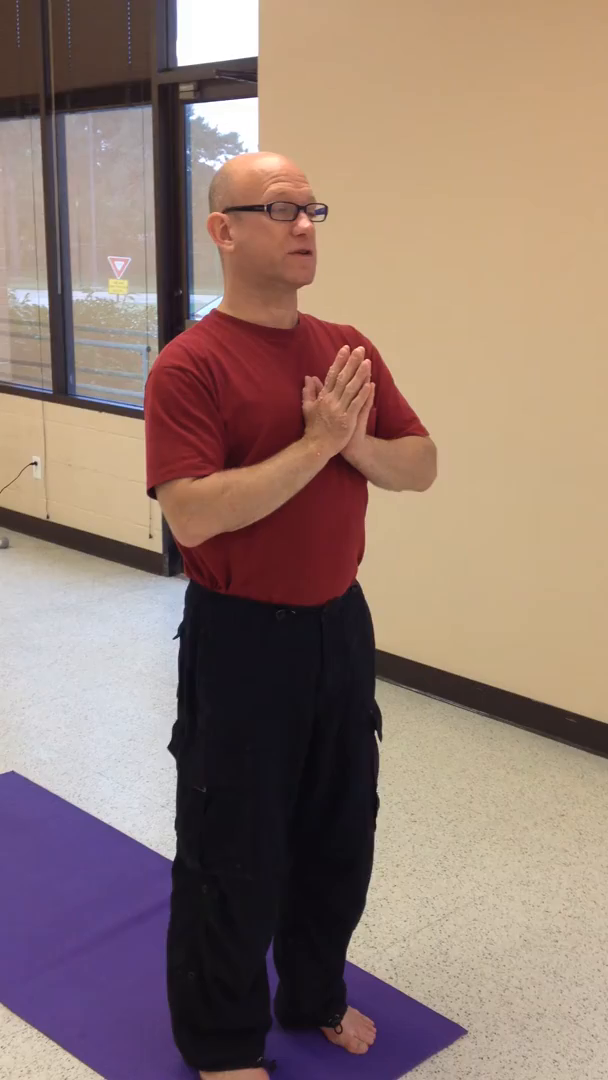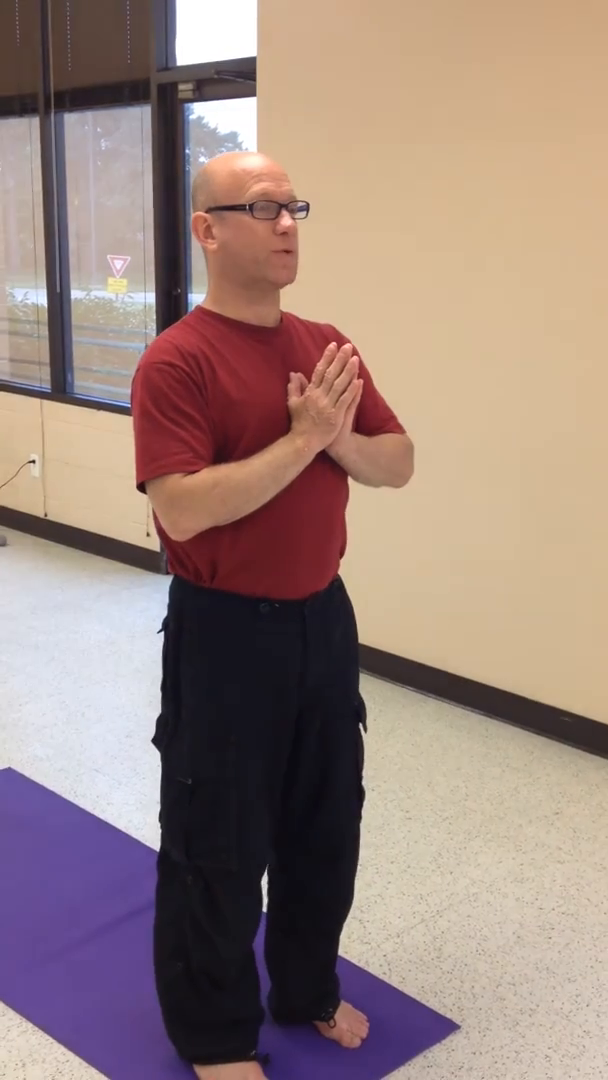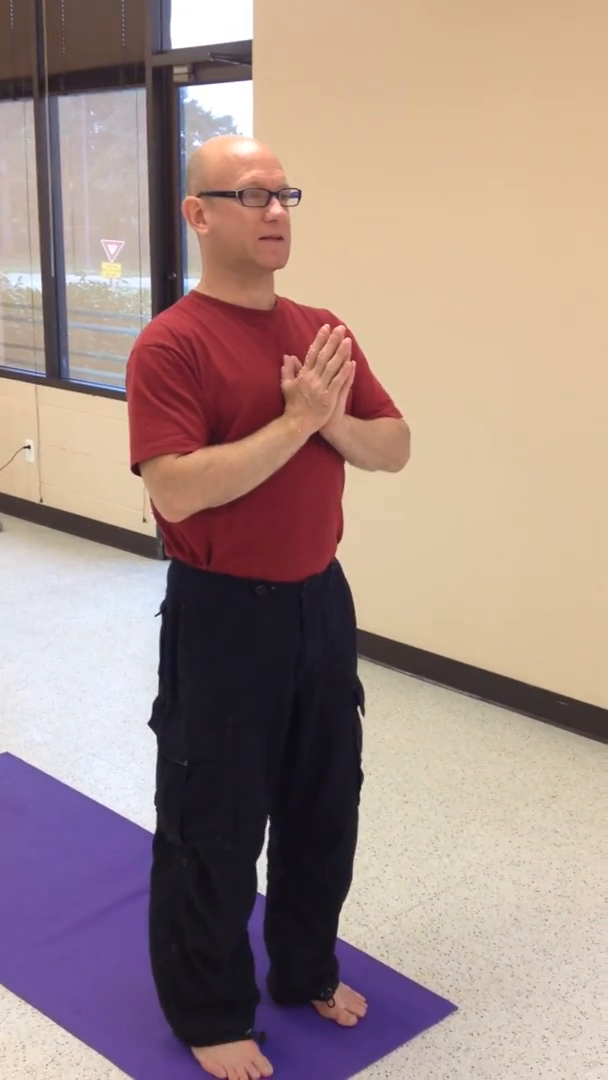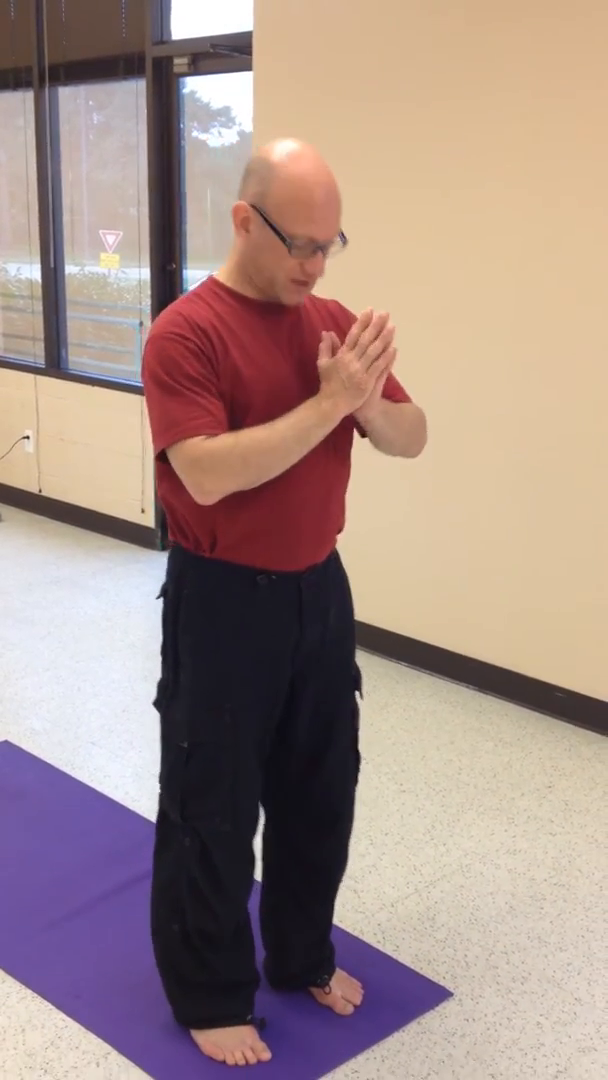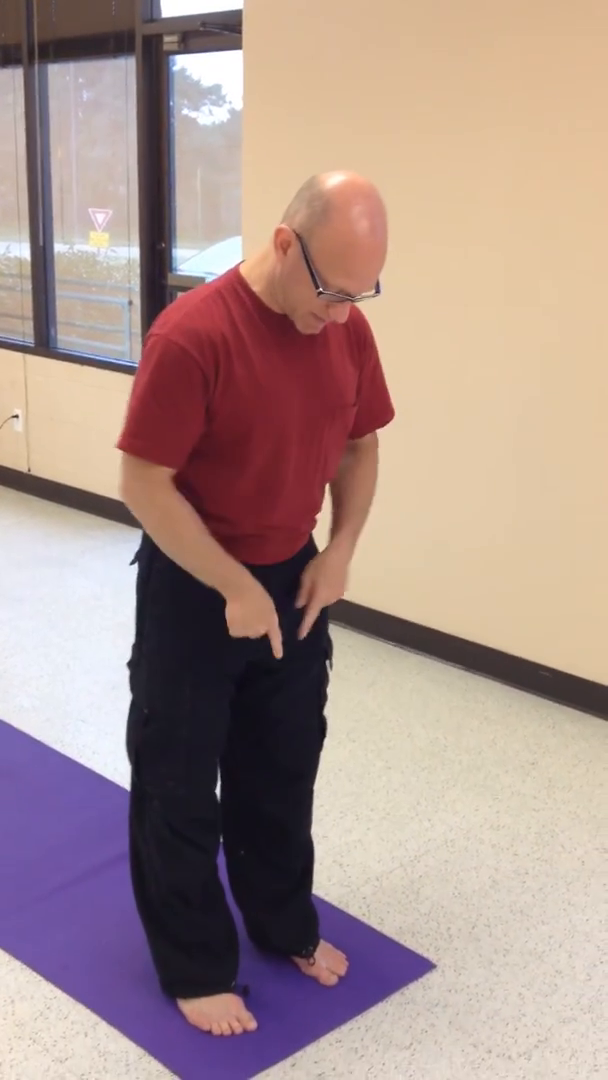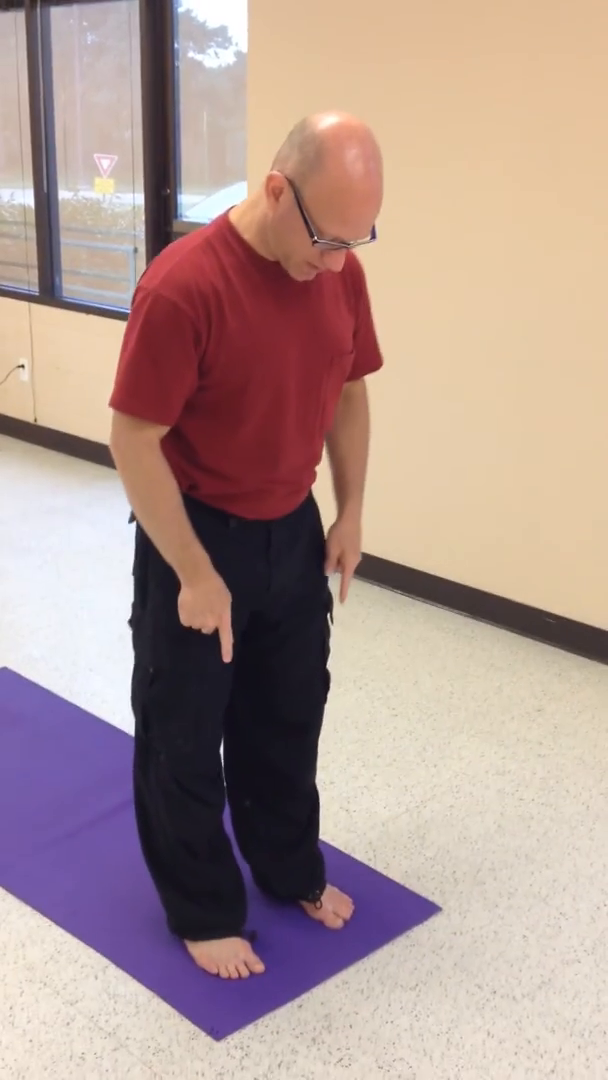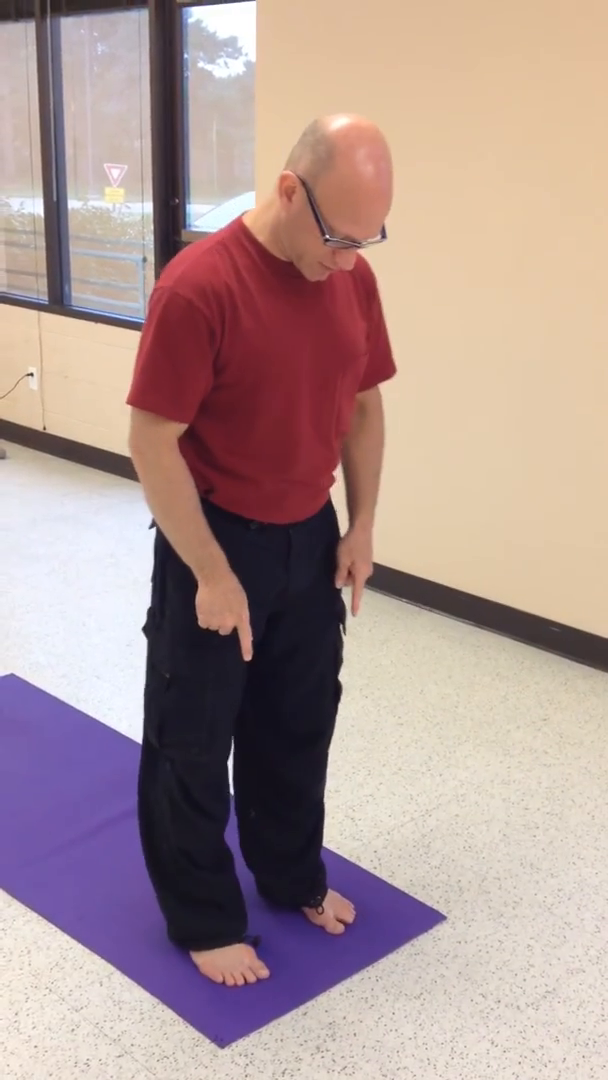
dt=0.7s
person 1, frame 1
left shoulder: (348, 349)
right shoulder: (189, 366)
left elbow: (422, 465)
right elbow: (191, 516)
left wrist: (355, 443)
right wrist: (314, 446)
left hip: (339, 625)
right hip: (240, 640)
left knee: (340, 832)
right knee: (232, 850)
left ankle: (314, 994)
person 1, frame 2
left shoulder: (327, 347)
right shoulder: (176, 361)
left elbow: (398, 463)
right elbow: (182, 509)
left wrist: (341, 439)
right wrist: (301, 439)
left hip: (323, 619)
right hip: (224, 633)
left knee: (326, 826)
right knee: (217, 845)
left ankle: (307, 988)
person 1, frame 3
left shoulder: (324, 331)
right shoulder: (171, 345)
left elbow: (395, 446)
right elbow: (175, 490)
left wrist: (332, 420)
right wrist: (293, 422)
left hip: (319, 601)
right hip: (220, 617)
left knee: (324, 807)
right knee: (212, 825)
left ankle: (306, 969)
person 1, frame 4
left shoulder: (333, 322)
right shoulder: (186, 332)
left elbow: (411, 437)
right elbow: (208, 473)
left wrist: (368, 400)
right wrist: (328, 402)
left hip: (319, 590)
right hip: (222, 603)
left knee: (322, 793)
right knee: (213, 809)
left ankle: (303, 955)
right ankle: (210, 998)
person 1, frame 5
left shoulder: (348, 329)
right shoulder: (192, 334)
left elbow: (360, 444)
right elbow: (144, 485)
left wrist: (339, 550)
right wrist: (234, 587)
left hip: (292, 581)
right hip: (193, 589)
left knee: (283, 767)
right knee: (179, 782)
left ankle: (285, 924)
right ankle: (195, 966)
person 1, frame 6
left shoulder: (342, 272)
right shoulder: (181, 286)
right elbow: (134, 442)
left wrist: (350, 511)
right wrist: (195, 575)
left hip: (294, 532)
right hip: (197, 540)
left knee: (289, 718)
right knee: (185, 738)
left ankle: (290, 869)
right ankle: (202, 910)
person 1, frame 7
left shoulder: (354, 279)
right shoulder: (198, 286)
right elbow: (153, 442)
left wrist: (360, 524)
right wrist: (213, 576)
left hip: (310, 540)
right hip: (213, 547)
left knee: (300, 724)
right knee: (191, 741)
left ankle: (293, 876)
right ankle: (202, 918)
